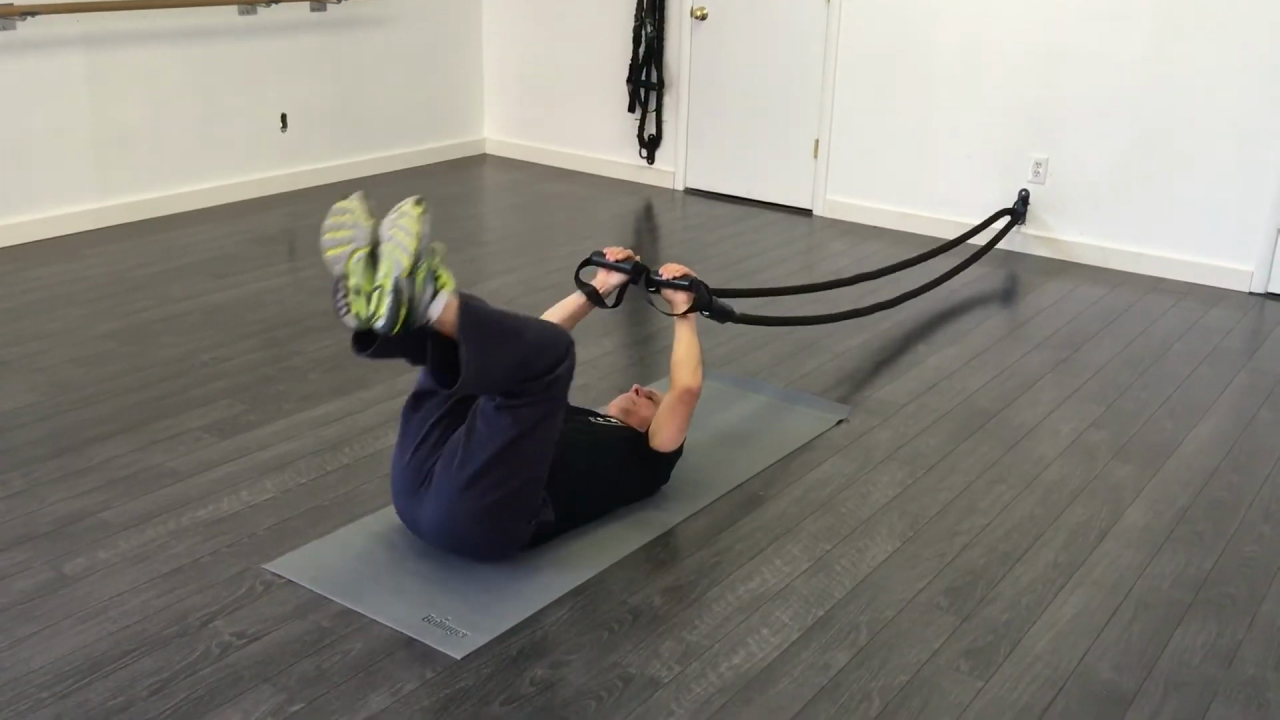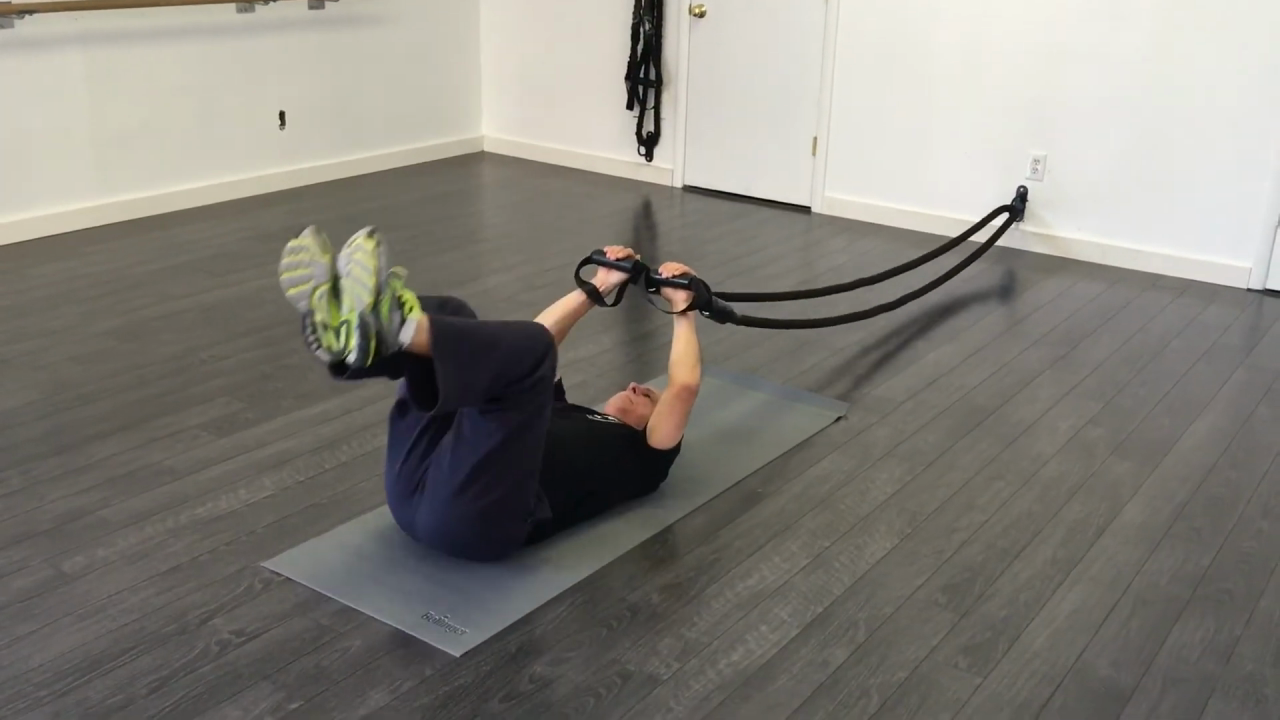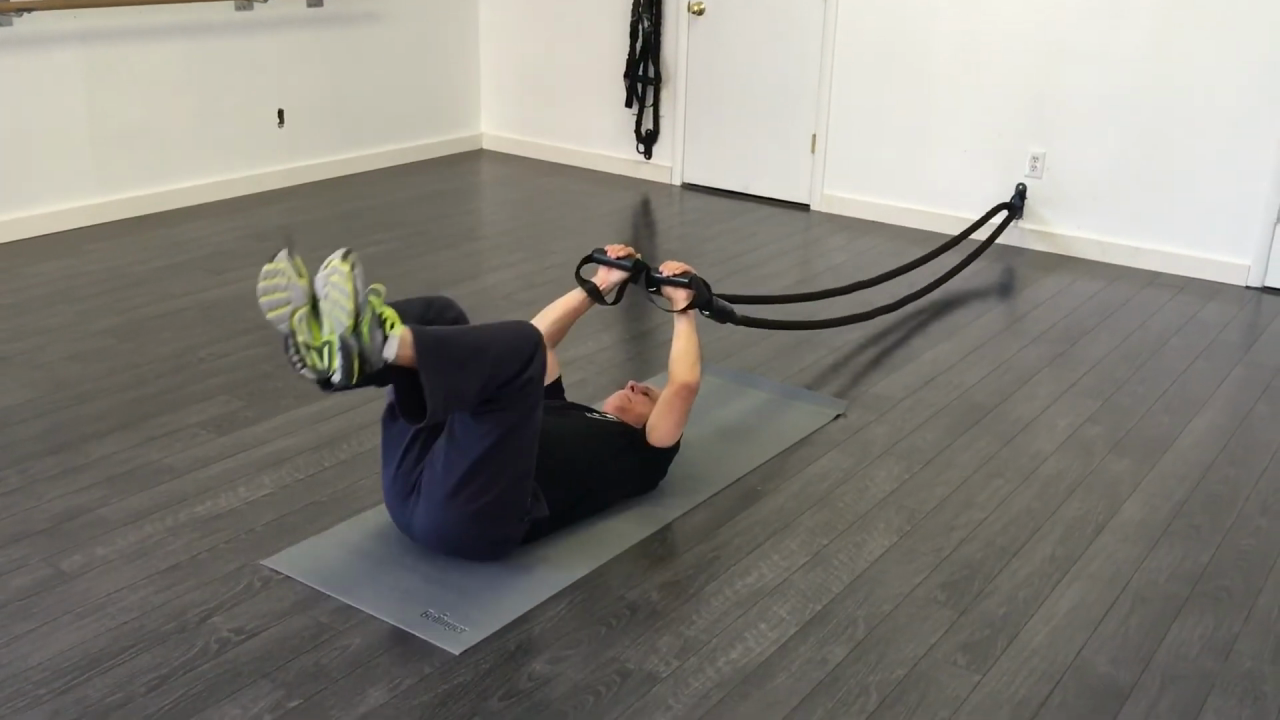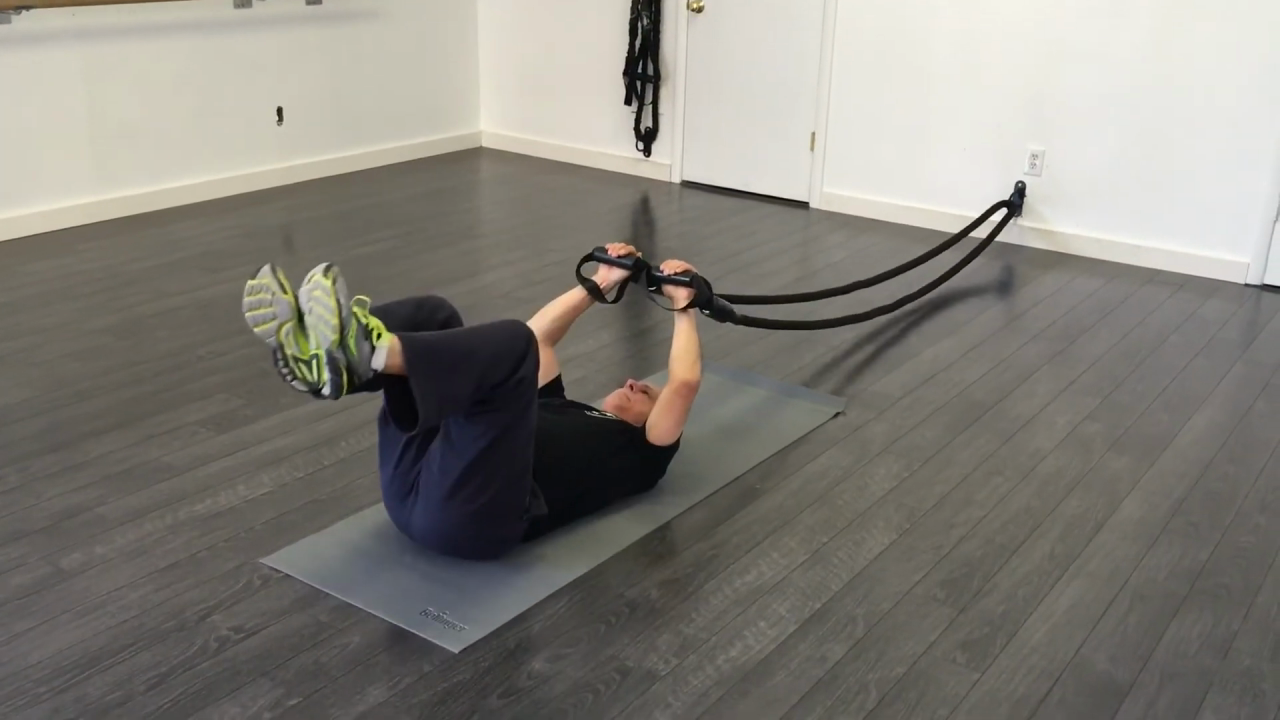
dt=0.1s
person 1, frame 1
left shoulder: (644, 460)
right shoulder: (579, 419)
left elbow: (687, 389)
right elbow: (527, 340)
left wrist: (683, 313)
right wrist: (595, 289)
left hip: (481, 512)
left knee: (545, 351)
left ankle: (419, 300)
right ankle: (385, 301)
person 1, frame 2
left shoulder: (642, 458)
right shoulder: (561, 415)
left elbow: (685, 386)
left wrist: (682, 310)
right wrist: (595, 289)
left hip: (477, 516)
right hip: (417, 486)
left knee: (526, 349)
right knee: (447, 319)
left ankle: (392, 324)
right ankle: (352, 329)
person 1, frame 3
left shoulder: (642, 457)
right shoulder: (569, 414)
left elbow: (684, 386)
right elbow: (539, 334)
left wrist: (682, 309)
right wrist: (596, 287)
left hip: (473, 516)
right hip: (413, 491)
left knee: (516, 347)
right knee: (436, 318)
left ankle: (372, 343)
right ankle: (336, 340)
person 1, frame 4
left shoulder: (640, 456)
right shoulder: (561, 409)
left elbow: (684, 383)
right elbow: (537, 336)
left wrist: (683, 308)
right wrist: (596, 286)
left hip: (472, 515)
right hip: (412, 488)
left knee: (509, 346)
right knee: (428, 318)
left ankle: (362, 353)
right ankle: (322, 354)
